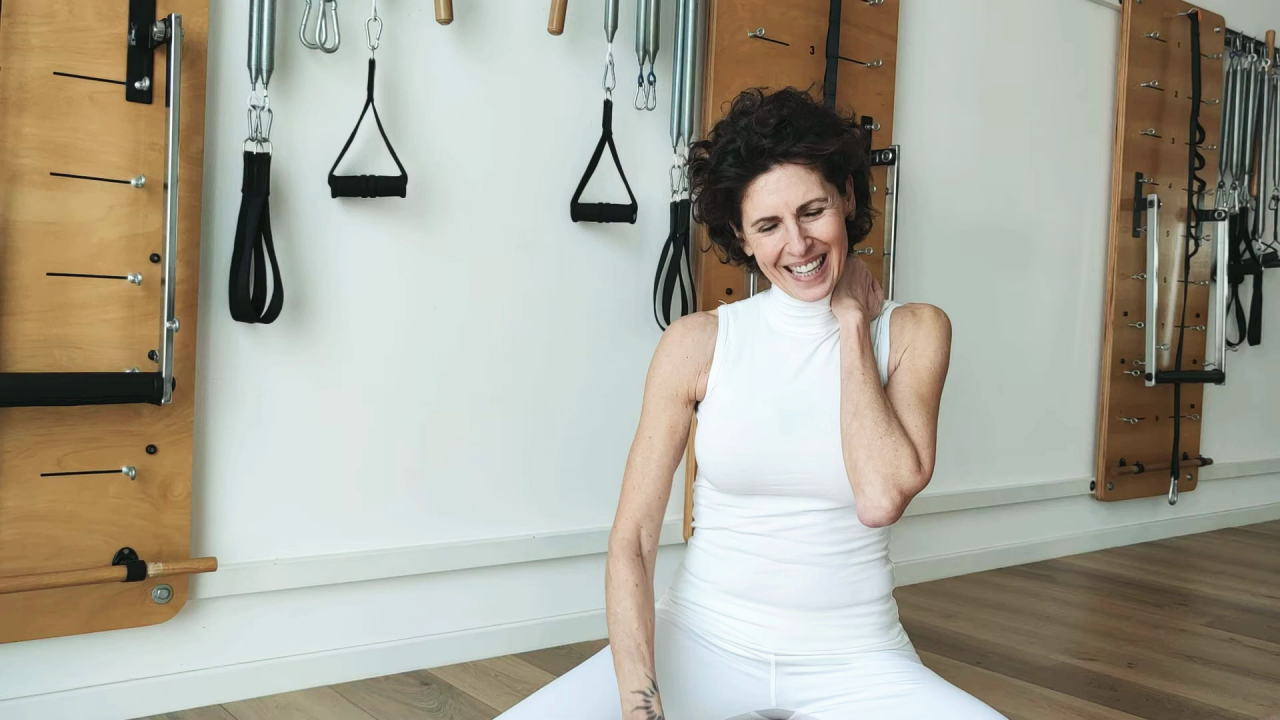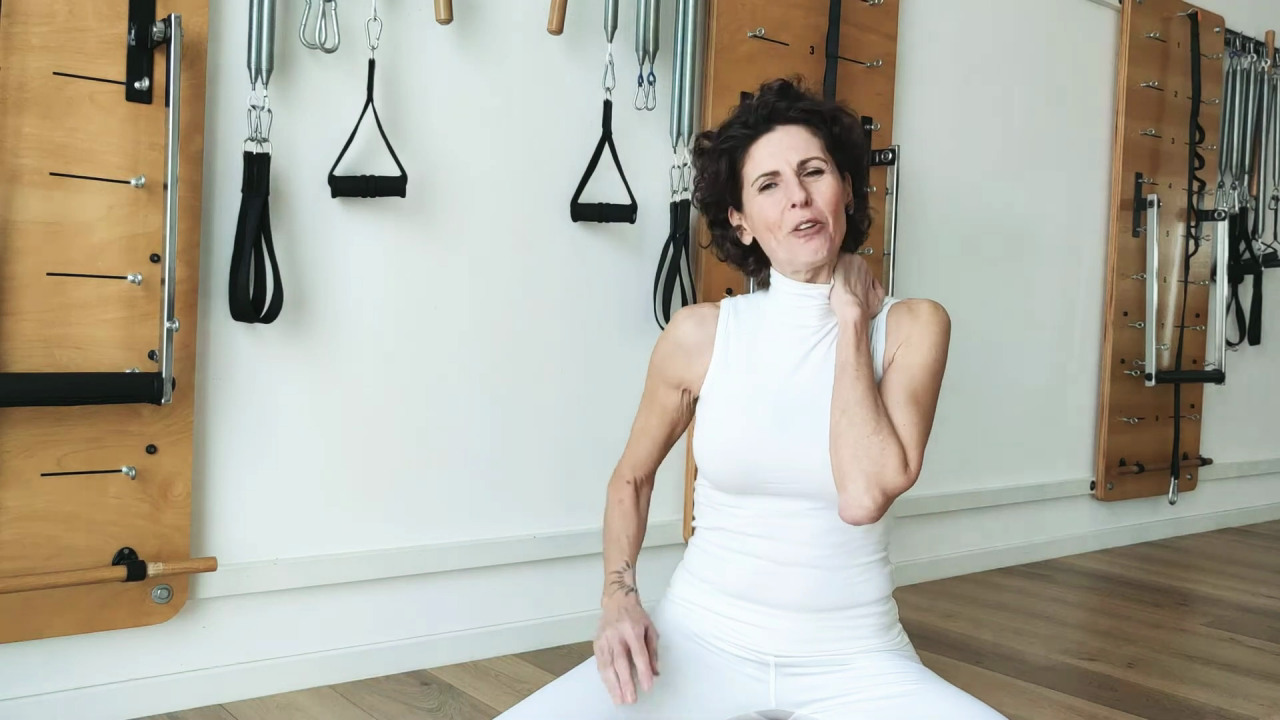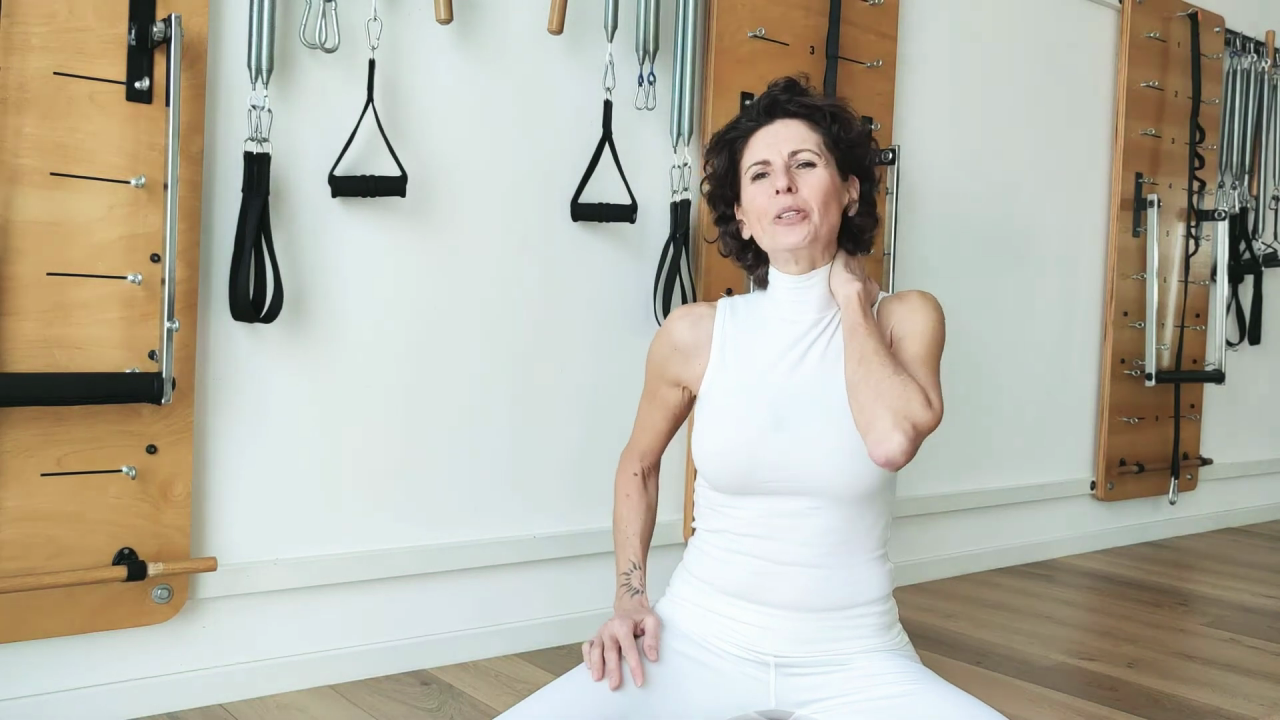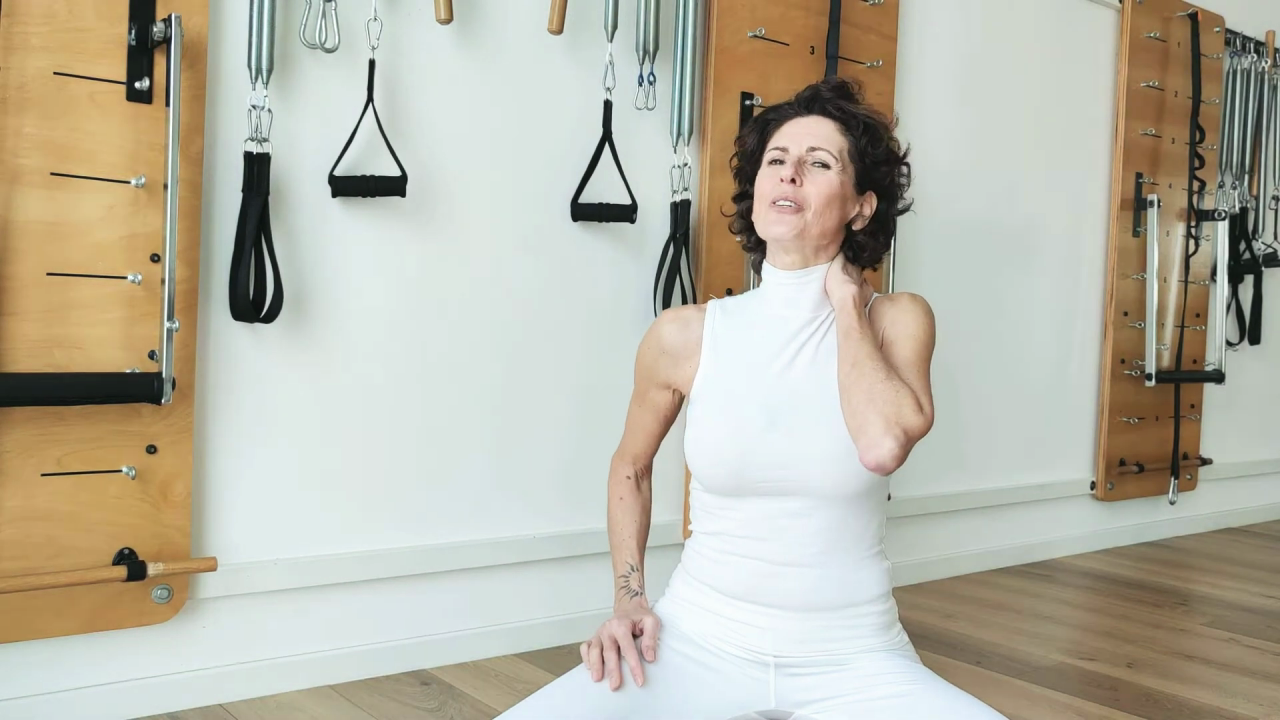
dt=0.5s
person 1, frame 1
left shoulder: (913, 331)
right shoulder: (697, 343)
left elbow: (882, 499)
right elbow: (631, 543)
left wrist: (853, 323)
left hip: (852, 659)
right hip: (703, 640)
person 1, frame 2
left shoulder: (911, 327)
right shoulder: (698, 335)
left elbow: (865, 496)
right elbow: (630, 480)
left wrist: (851, 319)
right wrist: (618, 598)
left hip: (852, 661)
right hip: (701, 640)
person 1, frame 3
left shoulder: (905, 317)
right shoulder: (694, 333)
left elbow: (894, 440)
right elbow: (638, 466)
left wrist: (852, 297)
right wrist: (629, 598)
left hip: (851, 660)
right hip: (700, 641)
person 1, frame 4
left shoulder: (896, 318)
right shoulder: (683, 335)
left elbow: (884, 446)
right elbow: (630, 468)
left wrist: (846, 300)
right wrist: (628, 600)
left hip: (851, 659)
right hip: (699, 641)
